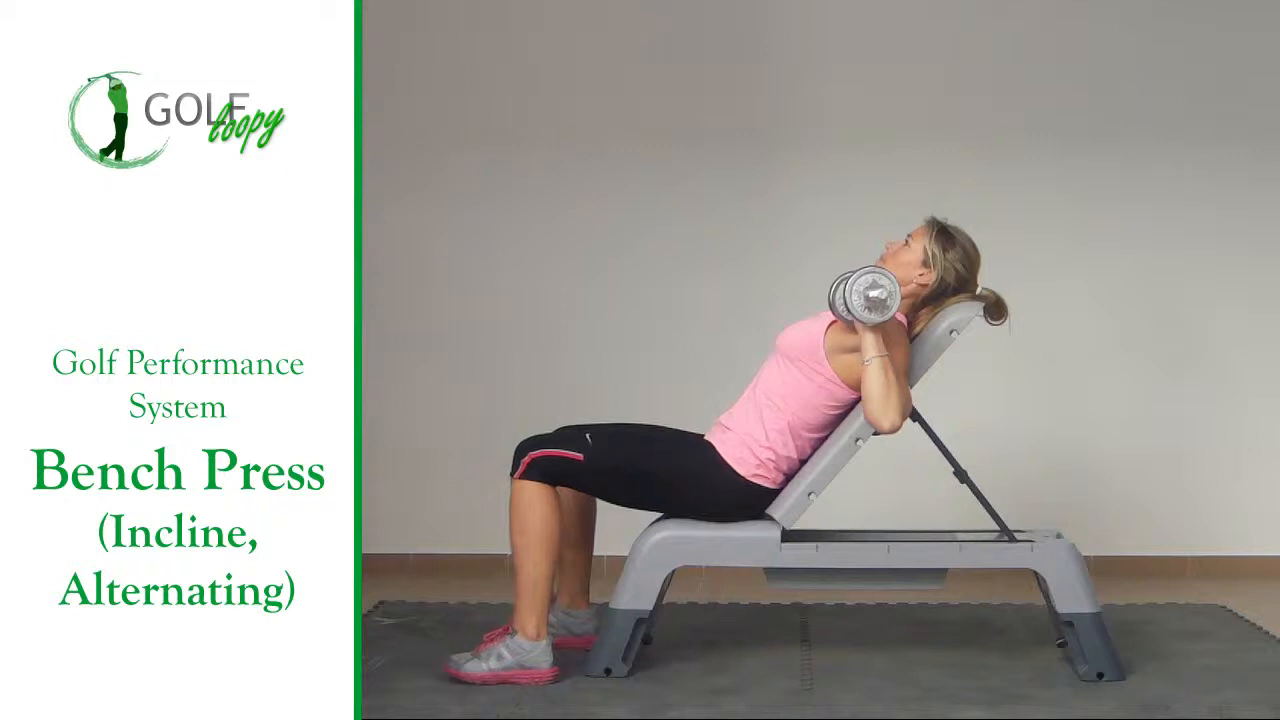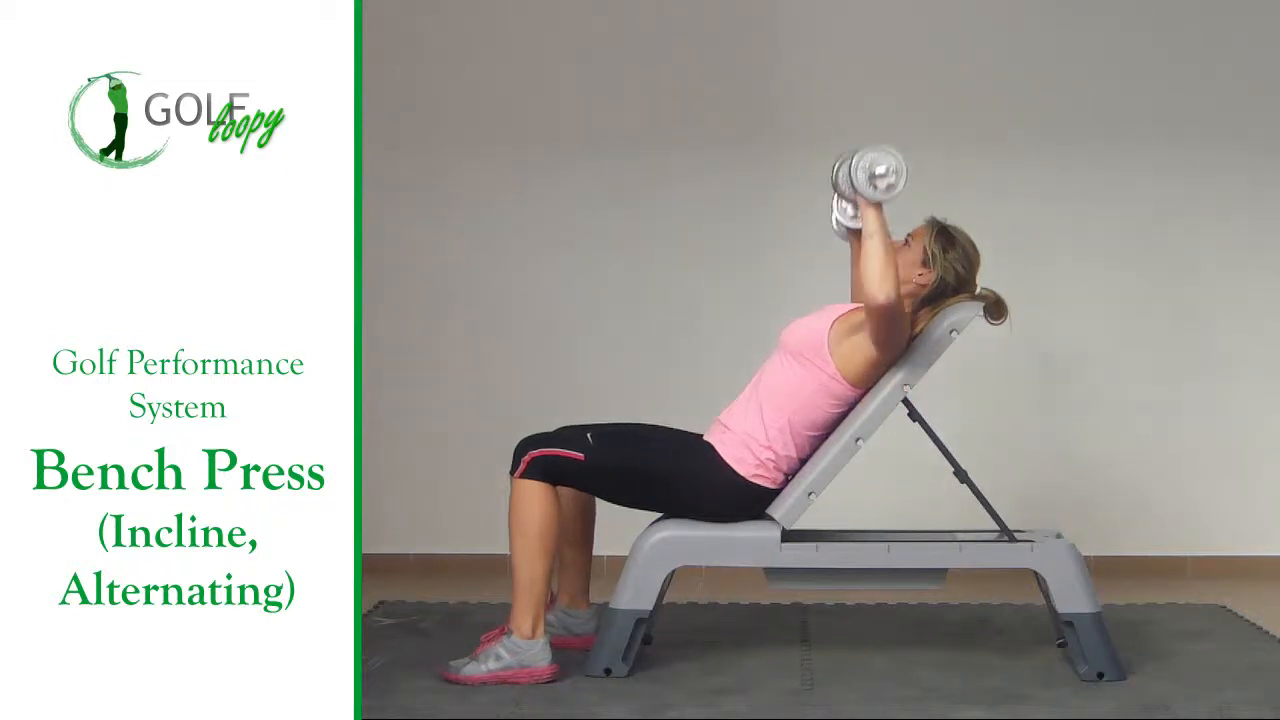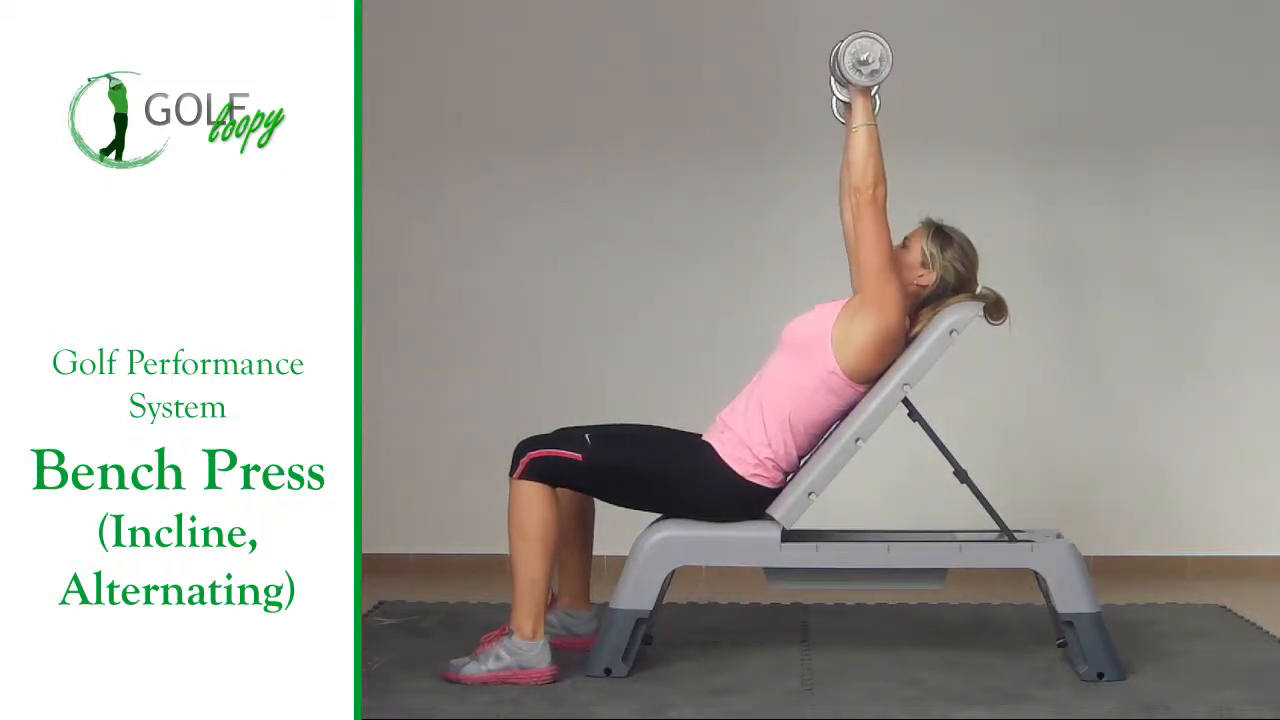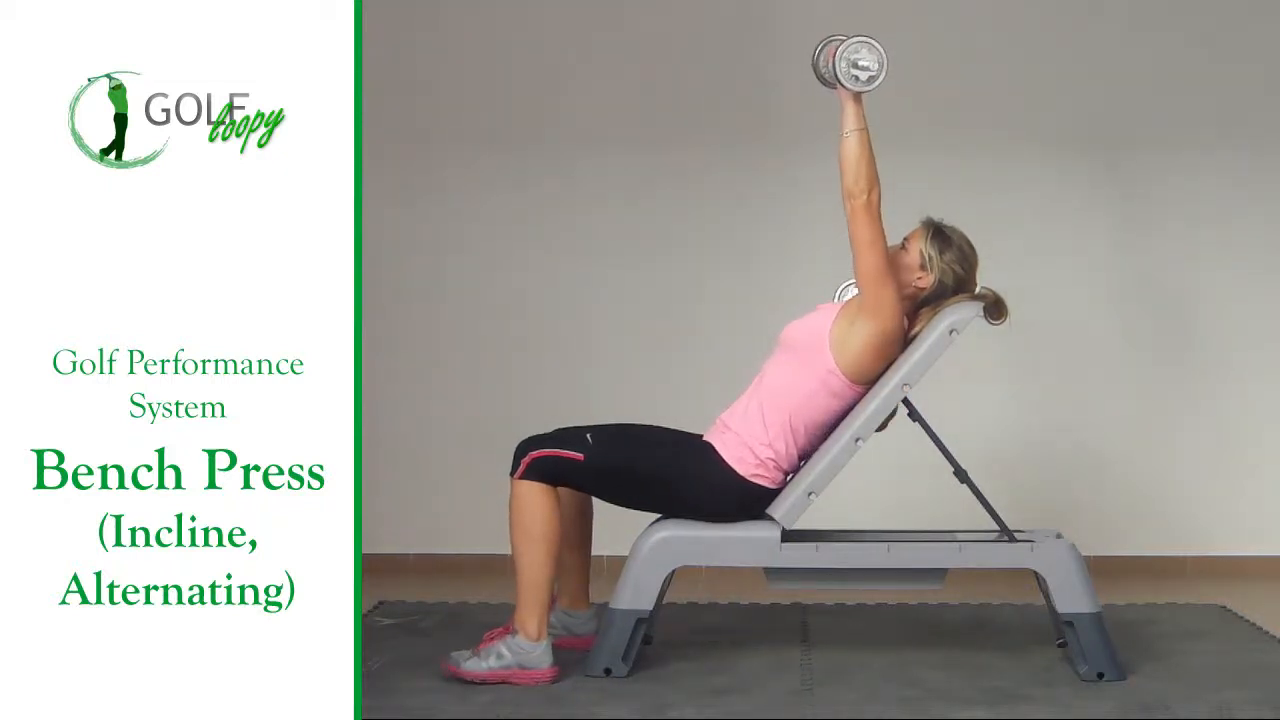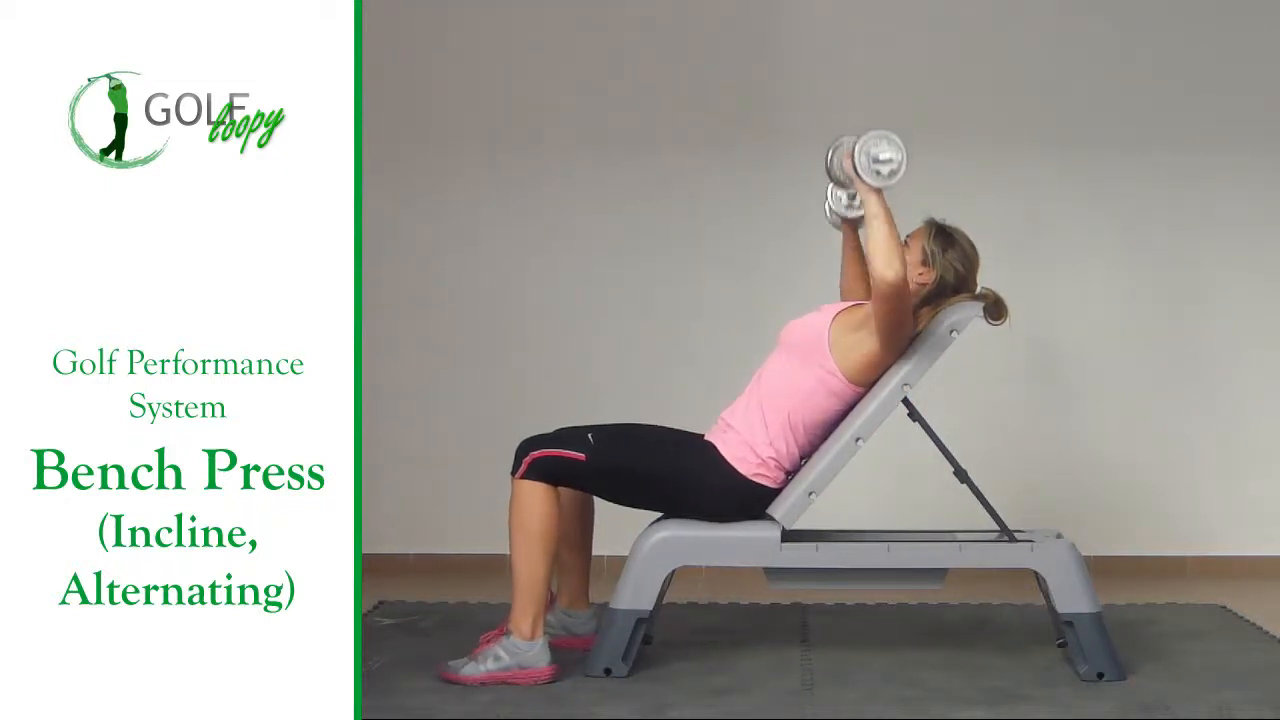
dt=1s
person 1, frame 1
left shoulder: (889, 335)
right shoulder: (879, 324)
left elbow: (886, 418)
left wrist: (870, 334)
right wrist: (865, 321)
left hip: (730, 477)
right hip: (730, 461)
left knee: (536, 459)
right knee: (564, 451)
left ankle: (528, 644)
right ankle: (571, 612)
person 1, frame 2
left shoulder: (890, 330)
right shoulder: (874, 322)
left elbow: (882, 294)
left wrist: (873, 210)
right wrist: (859, 234)
left hip: (732, 477)
right hip: (730, 462)
left knee: (537, 459)
right knee: (564, 446)
left ankle: (526, 647)
right ankle: (571, 614)
person 1, frame 3
left shoulder: (884, 316)
right shoulder: (871, 315)
left elbow: (867, 196)
right elbow: (852, 208)
left wrist: (863, 100)
right wrist: (853, 112)
left hip: (730, 477)
right hip: (729, 461)
left knee: (535, 459)
right knee: (561, 450)
left ankle: (526, 645)
right ankle: (573, 613)
person 1, frame 4
left shoulder: (881, 321)
right shoulder: (877, 328)
left elbow: (860, 199)
left wrist: (851, 100)
left hip: (730, 477)
right hip: (729, 461)
left knee: (536, 458)
right knee: (562, 450)
left ankle: (528, 645)
right ankle: (573, 613)
person 1, frame 5
left shoulder: (889, 330)
right shoulder: (875, 317)
left elbow: (891, 278)
right elbow: (861, 287)
left wrist: (874, 192)
right wrist: (852, 223)
left hip: (731, 475)
right hip: (730, 464)
left knee: (537, 459)
right knee: (562, 454)
left ankle: (525, 645)
right ankle: (571, 615)
